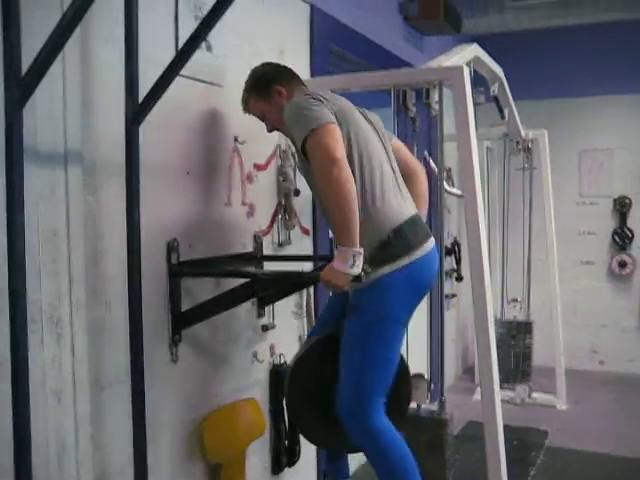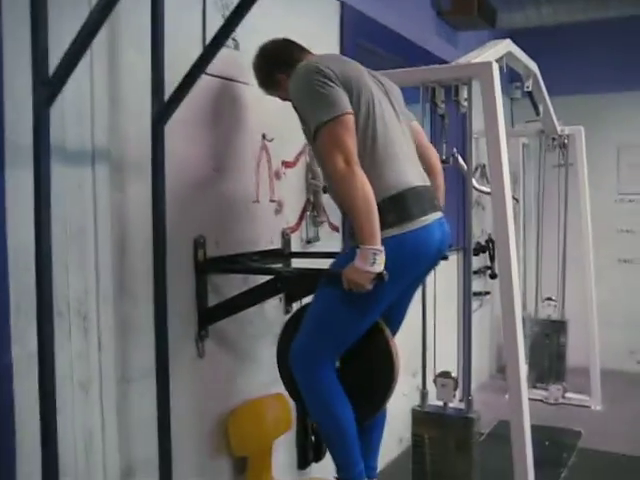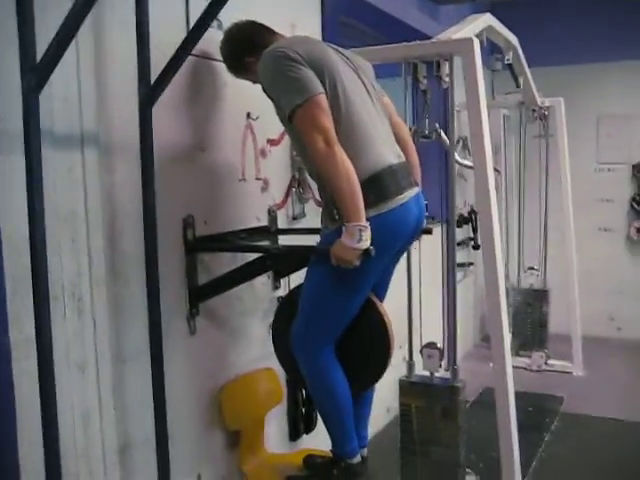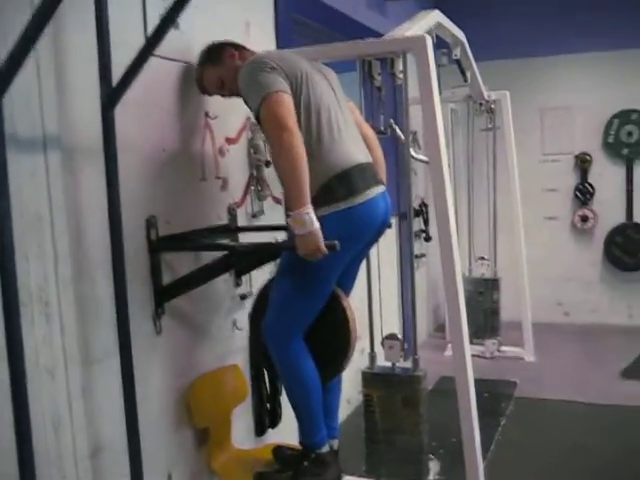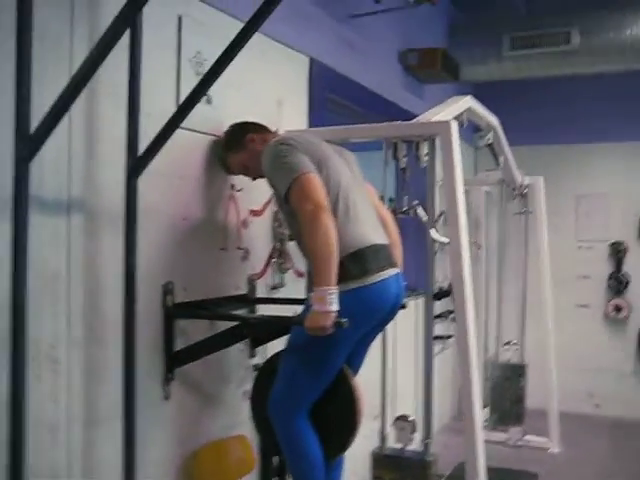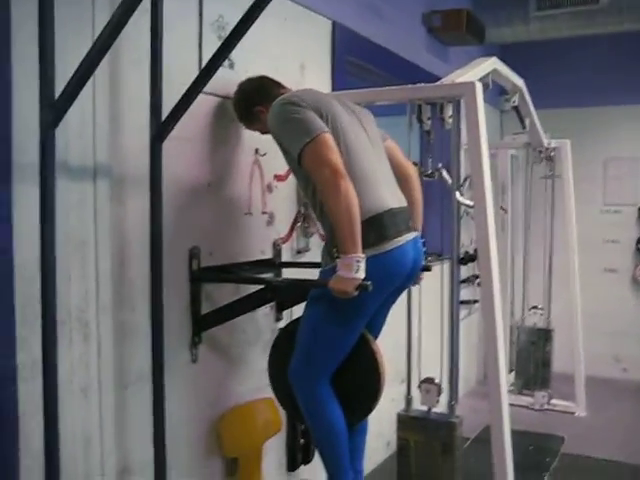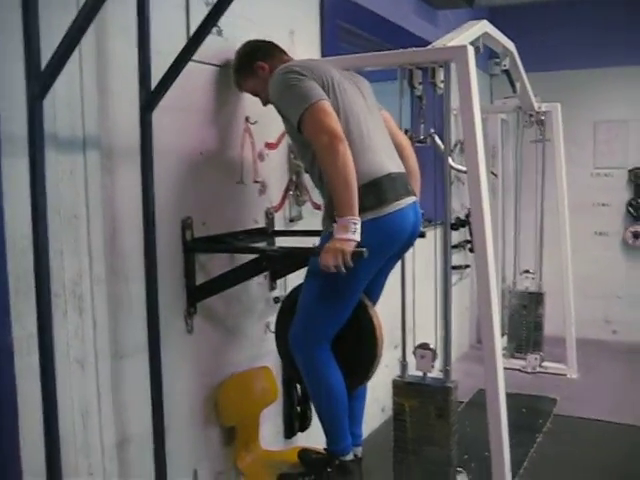
dt=0.7s
person 1, frame 1
left shoulder: (304, 105)
right shoulder: (349, 111)
left elbow: (334, 166)
right elbow: (416, 172)
left wrist: (347, 255)
left hip: (391, 264)
right hip: (411, 252)
left knee: (359, 409)
person 1, frame 2
left shoulder: (310, 75)
right shoulder: (372, 79)
left elbow: (344, 164)
right elbow: (430, 157)
left wrist: (368, 253)
left hip: (395, 234)
right hip: (429, 226)
left knee: (310, 359)
person 1, frame 3
left shoulder: (278, 59)
right shoulder: (342, 57)
left elbow: (325, 144)
right elbow: (400, 129)
left wrist: (353, 230)
left hip: (374, 213)
right hip: (406, 202)
left knee: (311, 342)
right knee: (351, 333)
person 1, frame 4
left shoulder: (257, 67)
right shoulder: (312, 70)
left elbow: (286, 133)
right elbow: (367, 134)
left wrist: (301, 218)
left hip: (340, 208)
right hip: (372, 200)
left knee: (282, 332)
right ankle: (326, 444)
person 1, frame 5
left shoulder: (281, 149)
right shoulder: (332, 151)
left elbow: (318, 213)
right elbow: (385, 217)
left wrist: (323, 299)
left hip: (355, 288)
right hip: (388, 283)
left knee: (287, 408)
person 1, frame 6
left shoulder: (286, 109)
right shoulder: (350, 109)
left elbow: (335, 178)
right elbow: (408, 173)
left wrist: (351, 264)
left hip: (373, 255)
right hip: (406, 246)
left knee: (308, 375)
right knee: (345, 367)
person 1, frame 7
left shoulder: (288, 77)
right shoulder: (345, 78)
left elbow: (334, 143)
right elbow: (403, 144)
left wrist: (346, 229)
left hip: (372, 218)
right hip: (403, 211)
left knee: (309, 340)
right knee: (345, 333)
